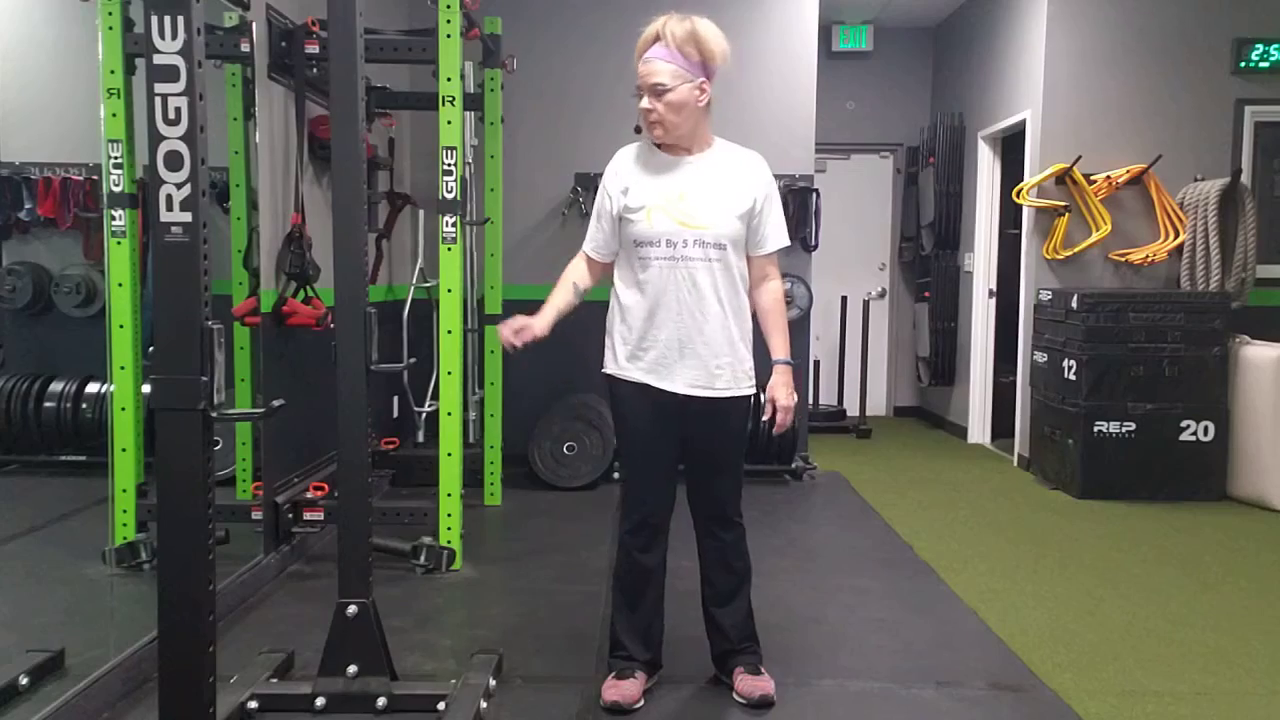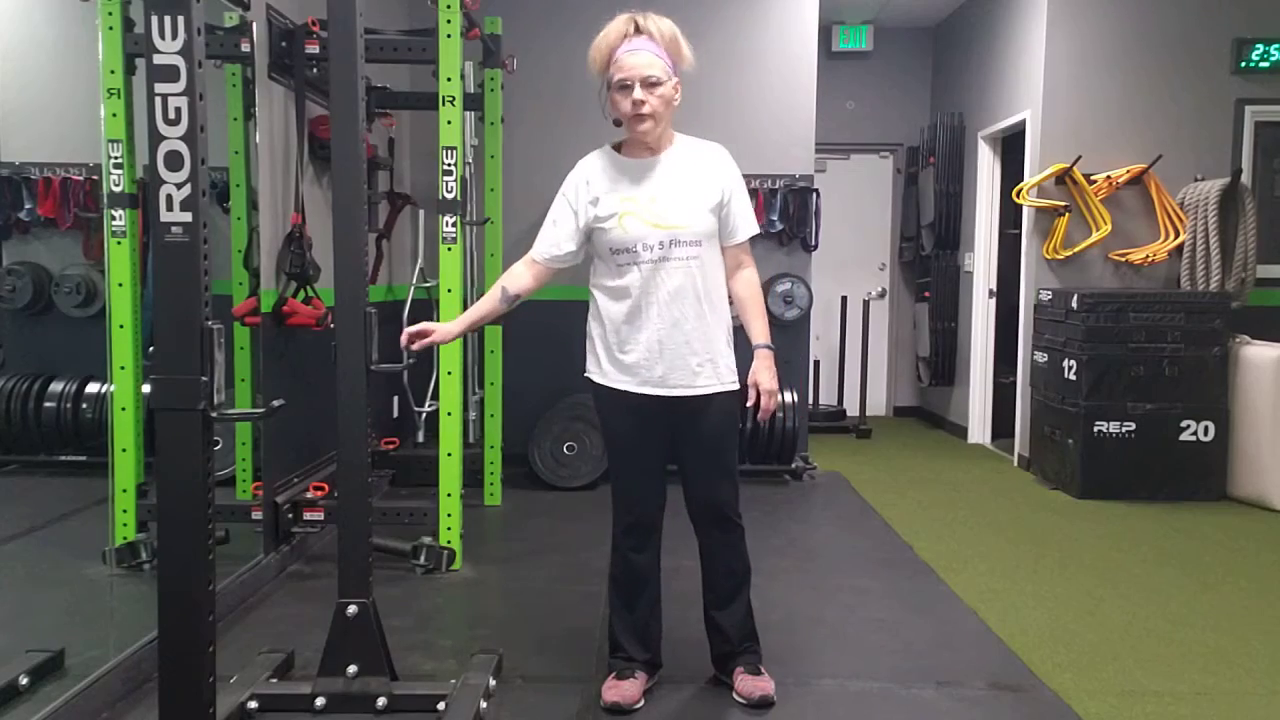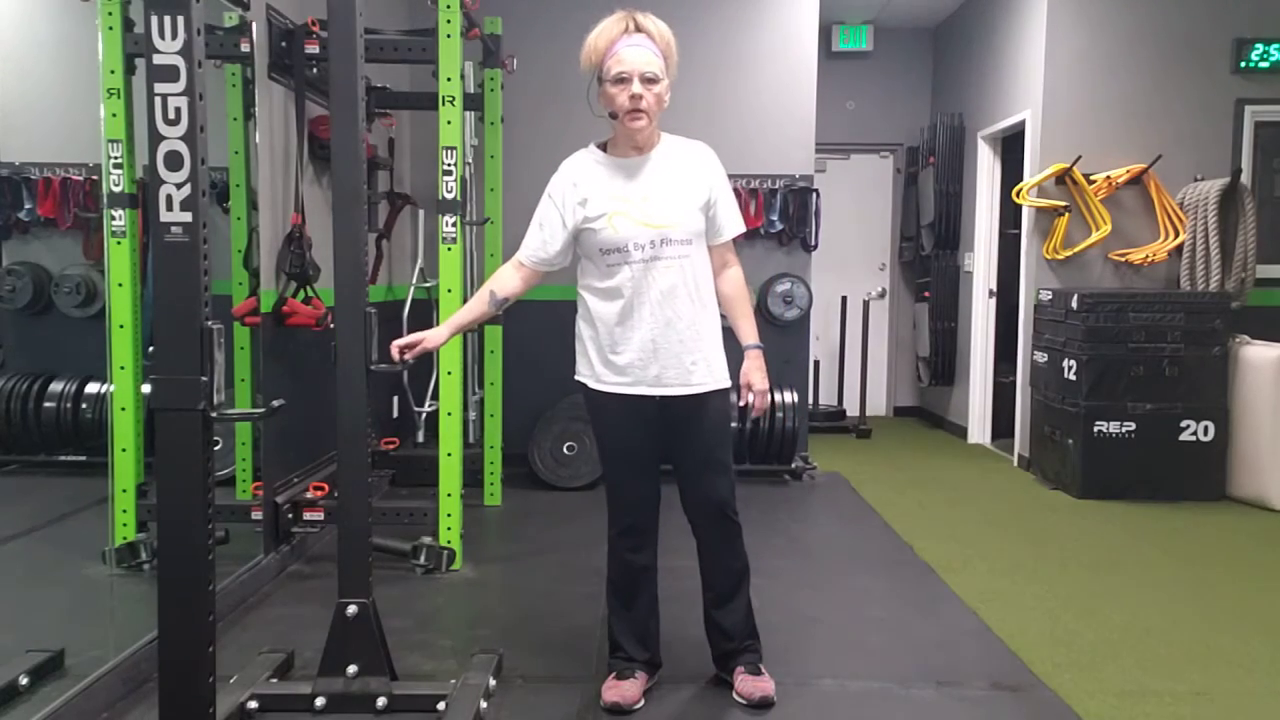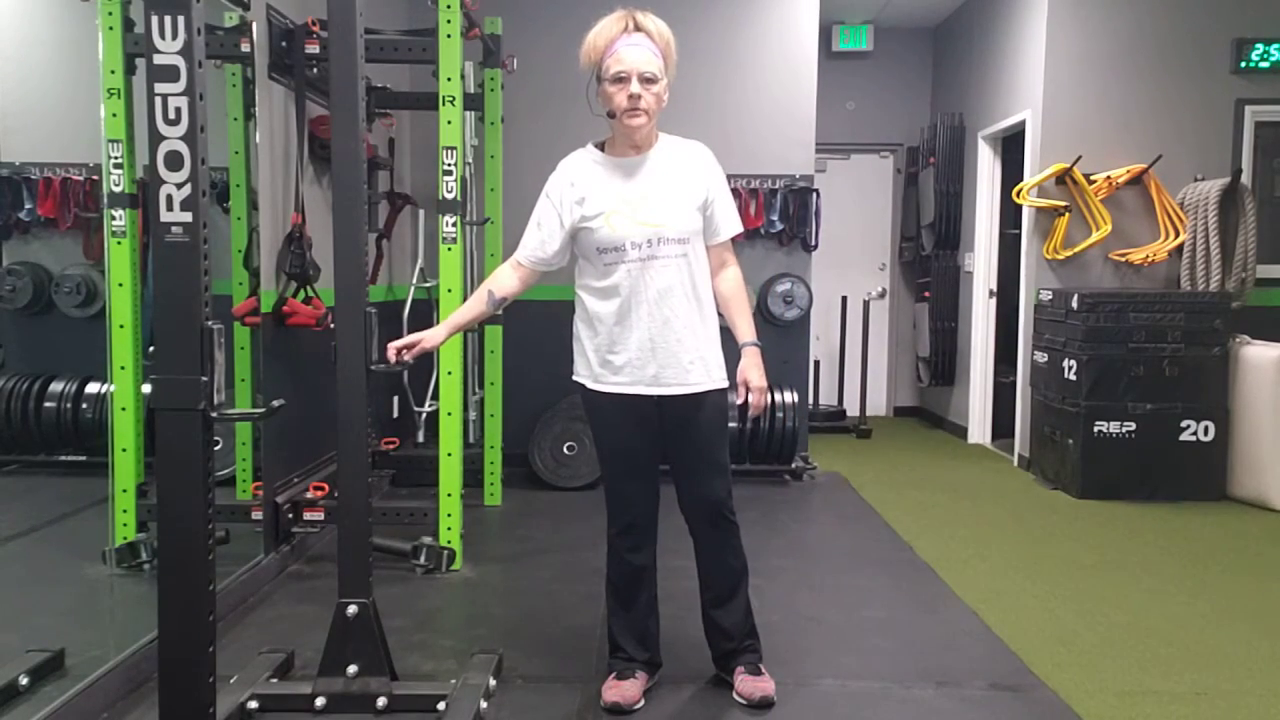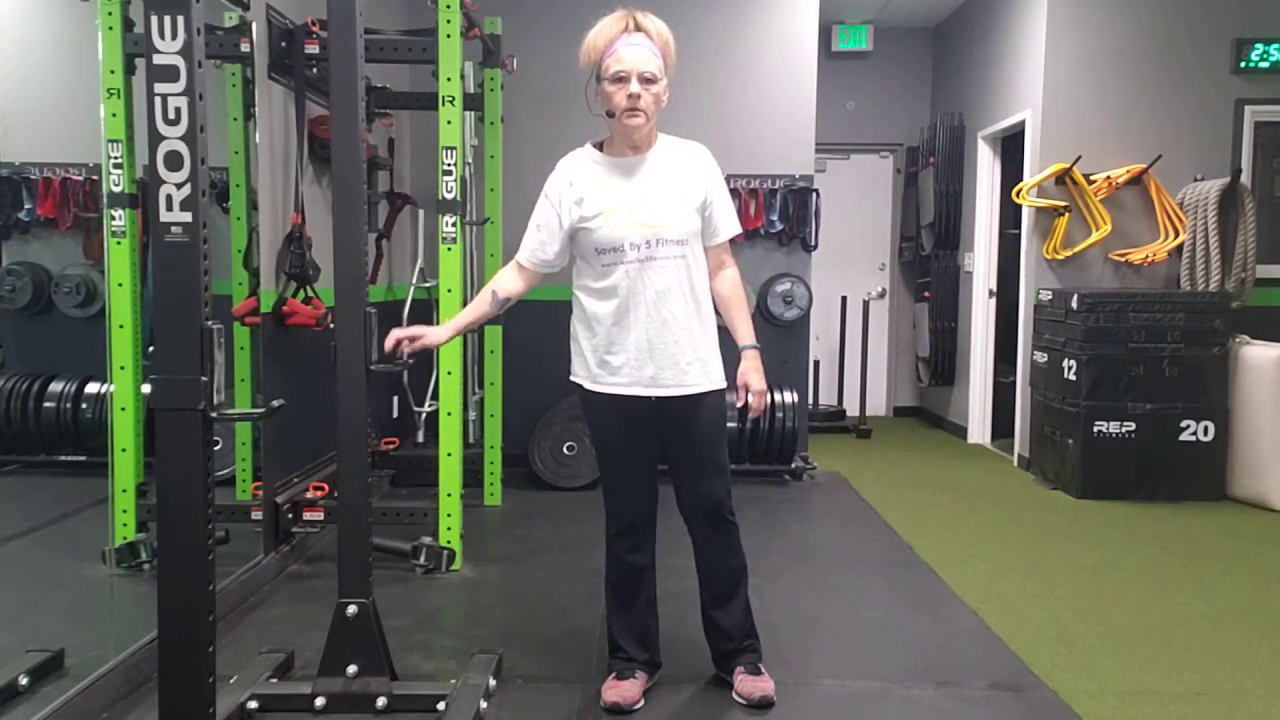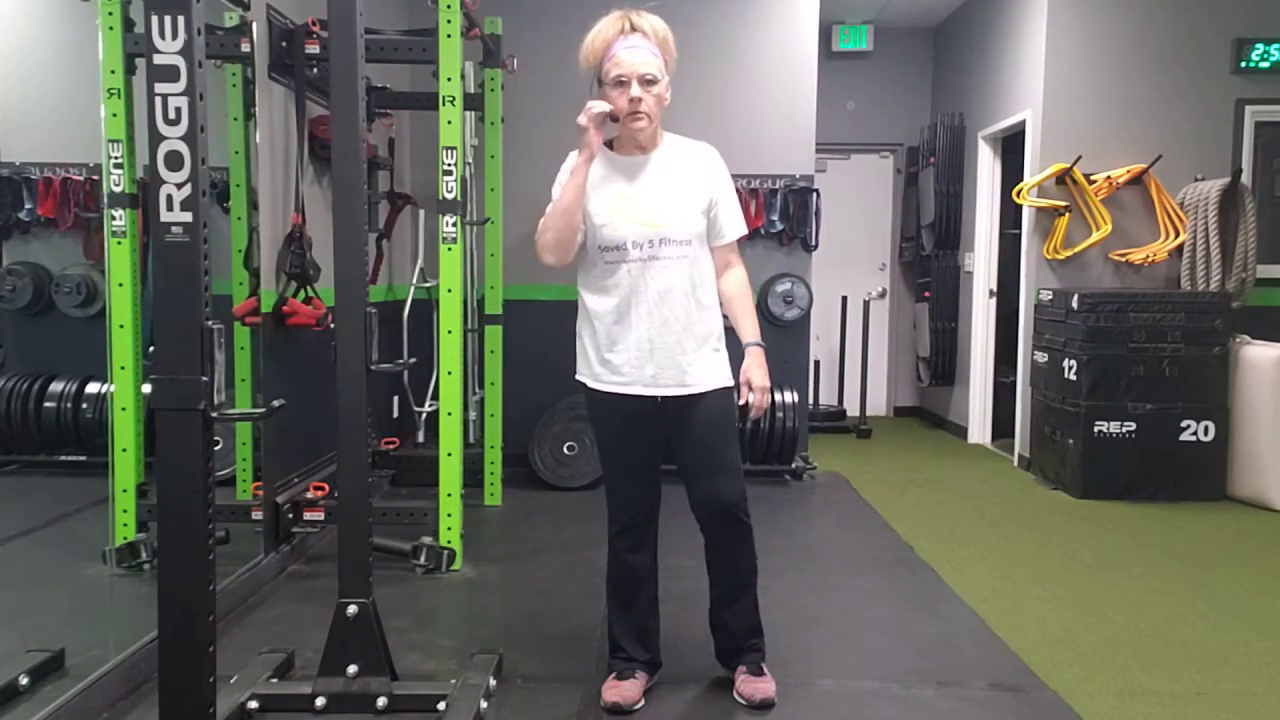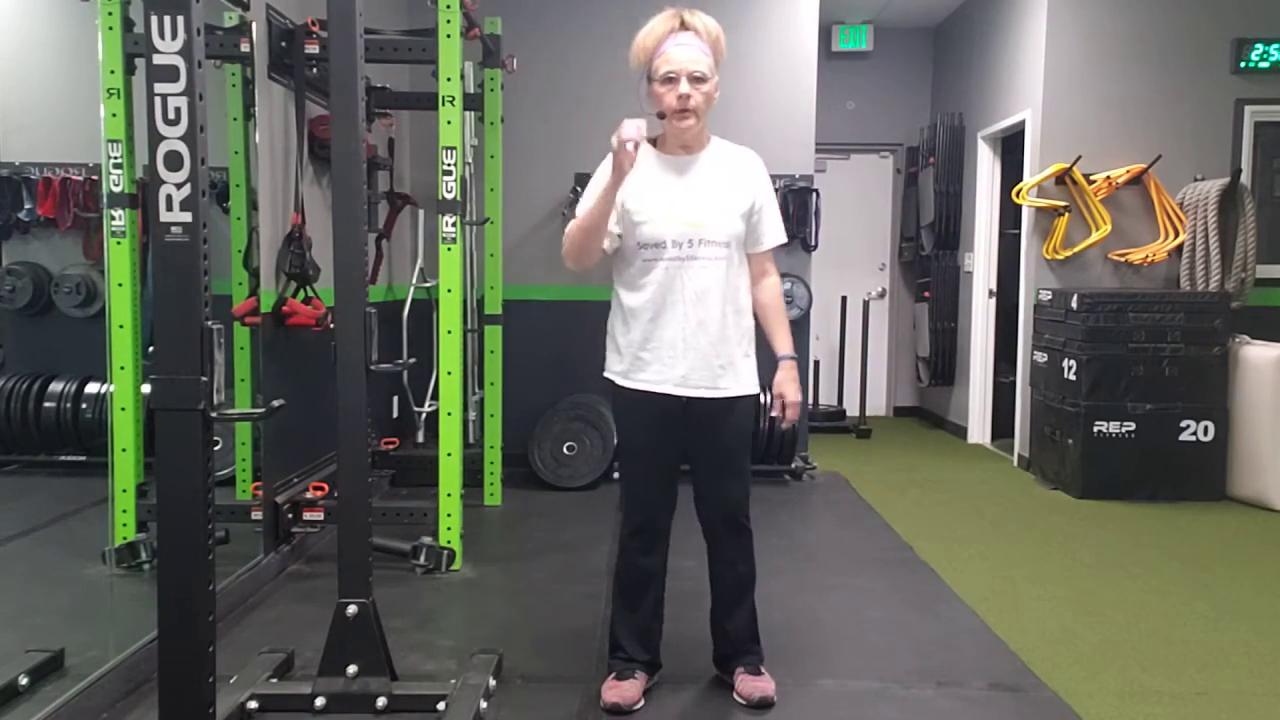
dt=0.5s
person 1, frame 1
left shoulder: (747, 171)
right shoulder: (626, 167)
left elbow: (764, 280)
right elbow: (591, 264)
left wrist: (782, 366)
right wrist: (542, 320)
left hip: (722, 383)
right hip: (641, 378)
left knee: (721, 521)
right knee: (642, 521)
left ankle: (738, 655)
right ankle: (633, 658)
person 1, frame 2
left shoulder: (712, 164)
right shoulder: (591, 176)
left elbow: (739, 268)
right elbow: (534, 267)
left wrist: (762, 352)
right wrist: (457, 324)
left hip: (706, 381)
right hip: (625, 382)
left knee: (719, 519)
right knee: (635, 525)
left ankle: (739, 655)
right ankle: (633, 659)
person 1, frame 3
left shoulder: (697, 163)
right shoulder: (578, 175)
left elbow: (725, 267)
right elbow: (522, 269)
left wrist: (752, 350)
right wrist: (445, 330)
left hip: (698, 379)
right hip: (617, 383)
left knee: (717, 516)
right knee: (630, 526)
left ankle: (739, 654)
right ankle: (633, 659)
person 1, frame 4
left shoulder: (695, 163)
right shoulder: (576, 175)
left elbow: (723, 266)
right elbow: (520, 268)
left wrist: (750, 348)
right wrist: (442, 330)
left hip: (695, 377)
right hip: (615, 382)
left knee: (713, 516)
right knee: (629, 525)
left ankle: (739, 654)
right ankle: (632, 659)
person 1, frame 5
left shoulder: (693, 163)
right shoulder: (574, 174)
left elbow: (721, 267)
right elbow: (523, 271)
left wrist: (748, 349)
right wrist: (446, 328)
left hip: (693, 378)
right hip: (612, 382)
left knee: (712, 515)
right knee: (628, 525)
left ankle: (739, 654)
right ankle: (632, 659)
person 1, frame 6
left shoulder: (701, 162)
right shoulder: (583, 167)
left elbow: (728, 267)
right elbow: (553, 253)
left wrist: (753, 349)
right wrist: (588, 154)
left hip: (700, 375)
right hip: (616, 379)
left knee: (726, 510)
right knee: (631, 524)
left ankle: (743, 652)
right ankle: (632, 659)
person 1, frame 7
left shoulder: (744, 167)
right shoulder: (625, 166)
left elbow: (763, 275)
right elbow: (576, 257)
left wrist: (786, 360)
right wrist: (618, 175)
left hip: (726, 380)
right hip: (644, 378)
left knee: (729, 520)
right knee: (644, 524)
left ankle: (740, 655)
right ankle: (632, 659)
